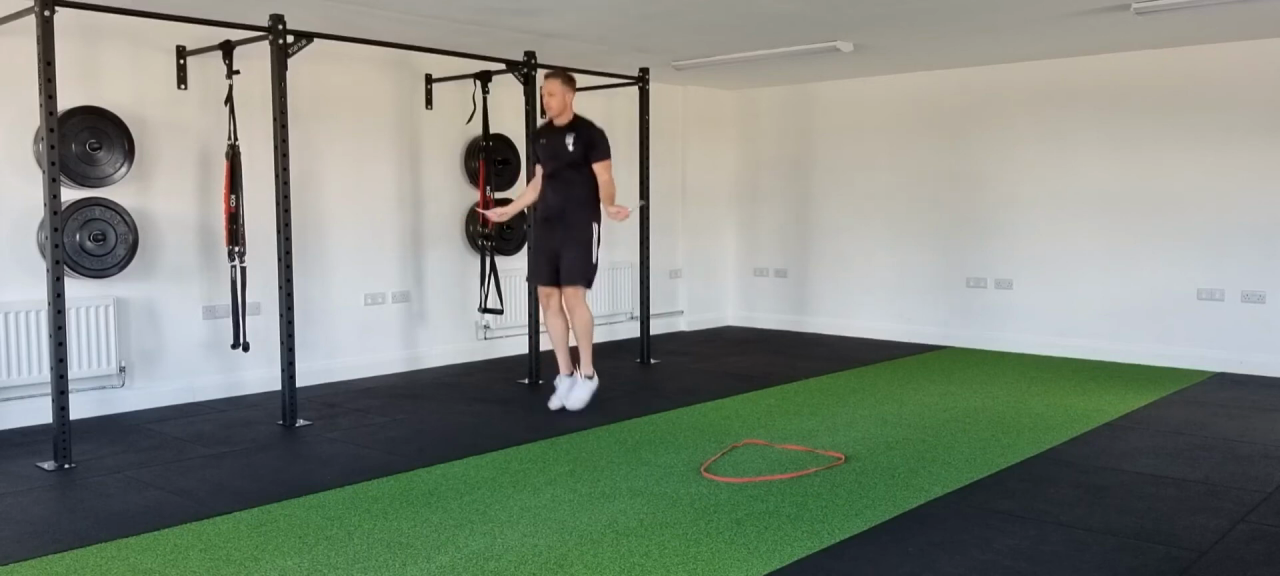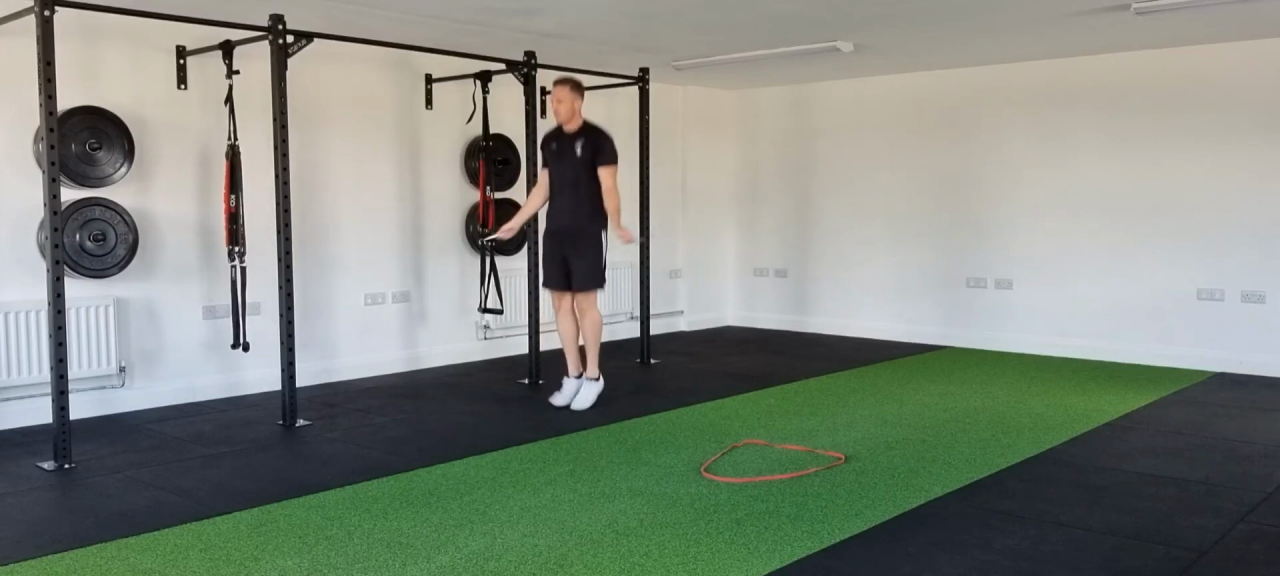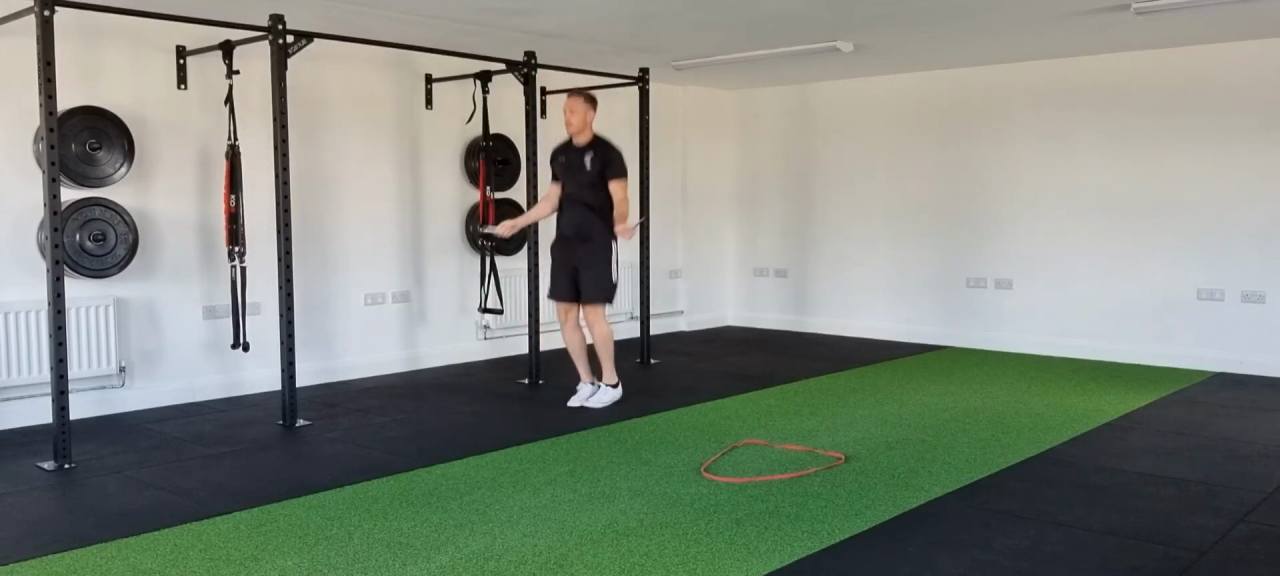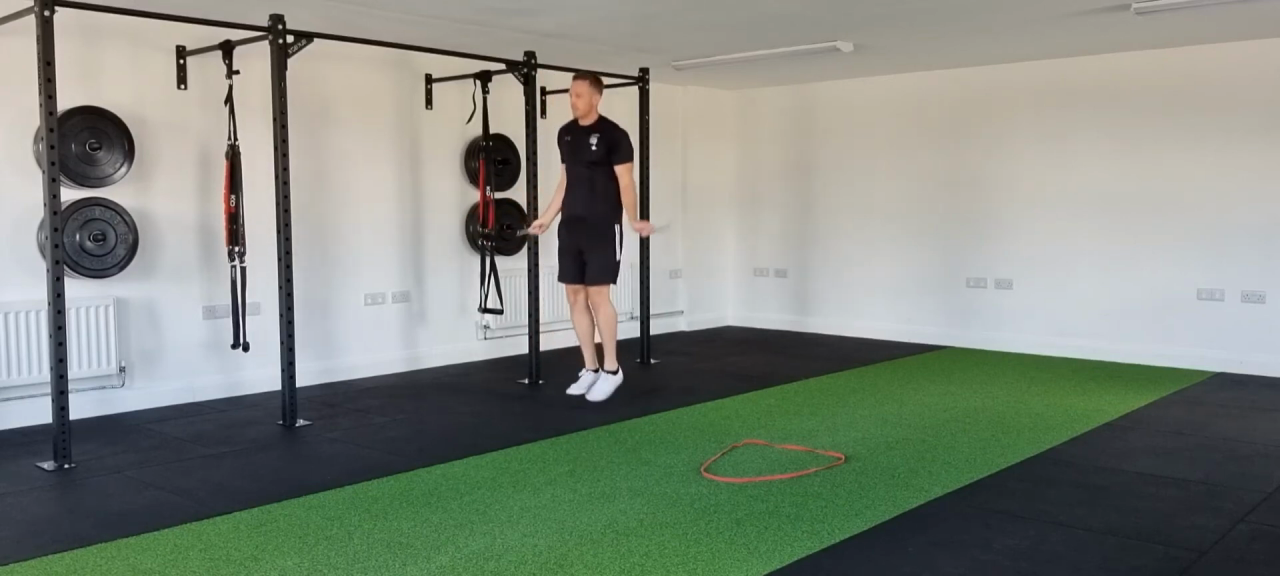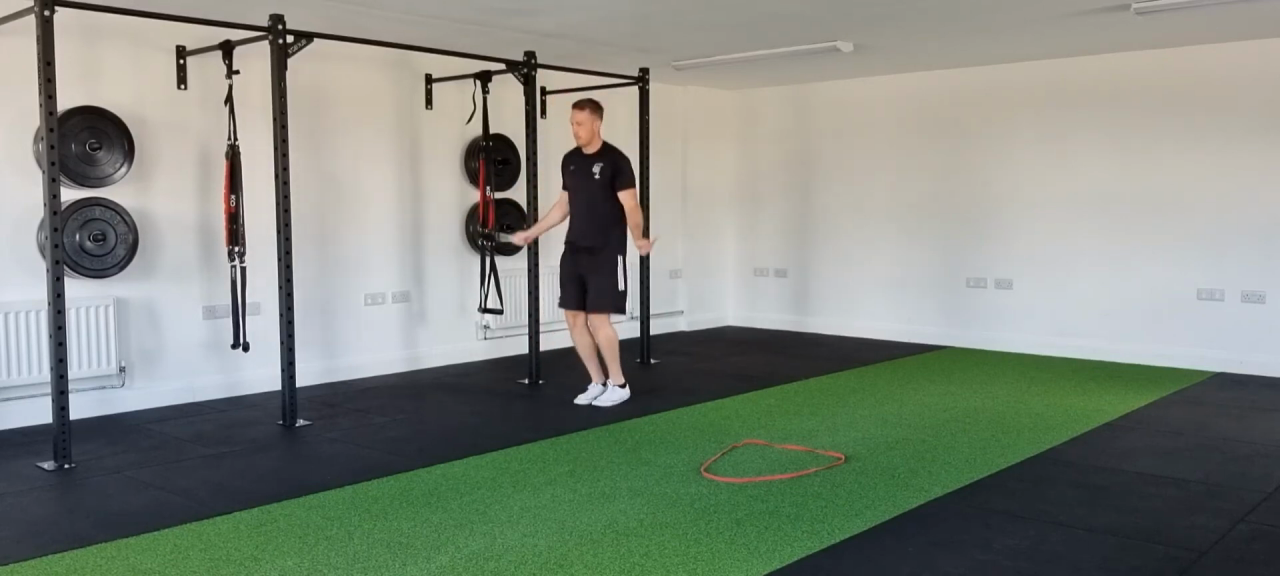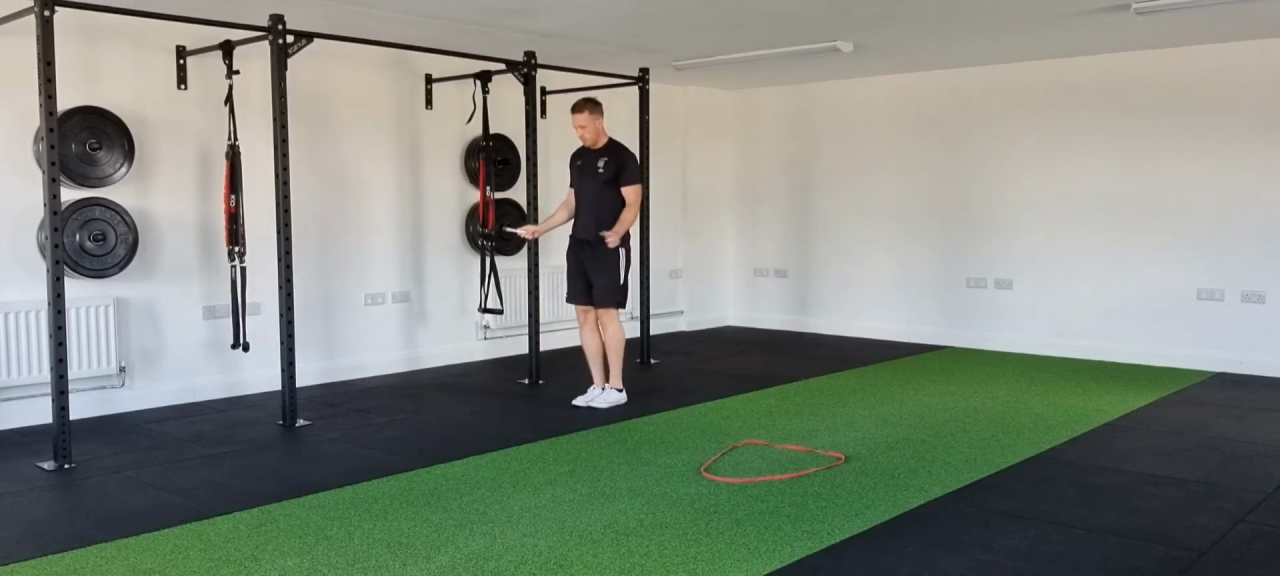
dt=0.7s
person 1, frame 1
left shoulder: (590, 133)
right shoulder: (543, 135)
left elbow: (605, 179)
left wrist: (612, 207)
right wrist: (509, 210)
left hip: (580, 227)
right hip: (547, 228)
left knee: (574, 298)
right knee: (548, 299)
left ankle: (585, 375)
right ankle: (565, 377)
person 1, frame 2
left shoulder: (598, 140)
right shoulder: (550, 141)
left elbow: (609, 186)
left wrist: (617, 223)
right wrist: (515, 223)
left hip: (590, 233)
right hip: (557, 233)
left knee: (585, 302)
right knee: (560, 303)
left ankle: (593, 376)
right ankle: (573, 375)
person 1, frame 3
left shoulder: (607, 153)
right shoulder: (560, 153)
left elbow: (619, 198)
left wrist: (621, 224)
right wrist: (516, 223)
left hip: (597, 245)
right hip: (564, 245)
left knee: (593, 314)
right knee: (565, 314)
left ankle: (611, 383)
right ankle: (588, 383)
person 1, frame 4
left shoulder: (614, 135)
right shoulder: (566, 134)
left elbow: (625, 182)
left wrist: (634, 220)
right wrist: (547, 218)
left hip: (604, 227)
right hip: (572, 226)
left knee: (598, 296)
right knee: (575, 295)
left ankle: (610, 369)
right ankle: (590, 369)
person 1, frame 5
left shoulder: (616, 161)
right shoulder: (569, 160)
left elbow: (630, 207)
left wrist: (639, 240)
right wrist: (534, 231)
left hip: (606, 253)
right hip: (574, 251)
left knee: (599, 320)
right knee: (574, 319)
left ankle: (618, 384)
right ankle: (598, 381)
person 1, frame 6
left shoulder: (621, 156)
right shoulder: (577, 158)
left elbow: (632, 203)
left wrist: (617, 233)
right wrist: (540, 228)
left hip: (608, 250)
right hip: (579, 247)
left knee: (606, 316)
right knee: (585, 317)
left ankle: (616, 388)
right ankle: (598, 385)
